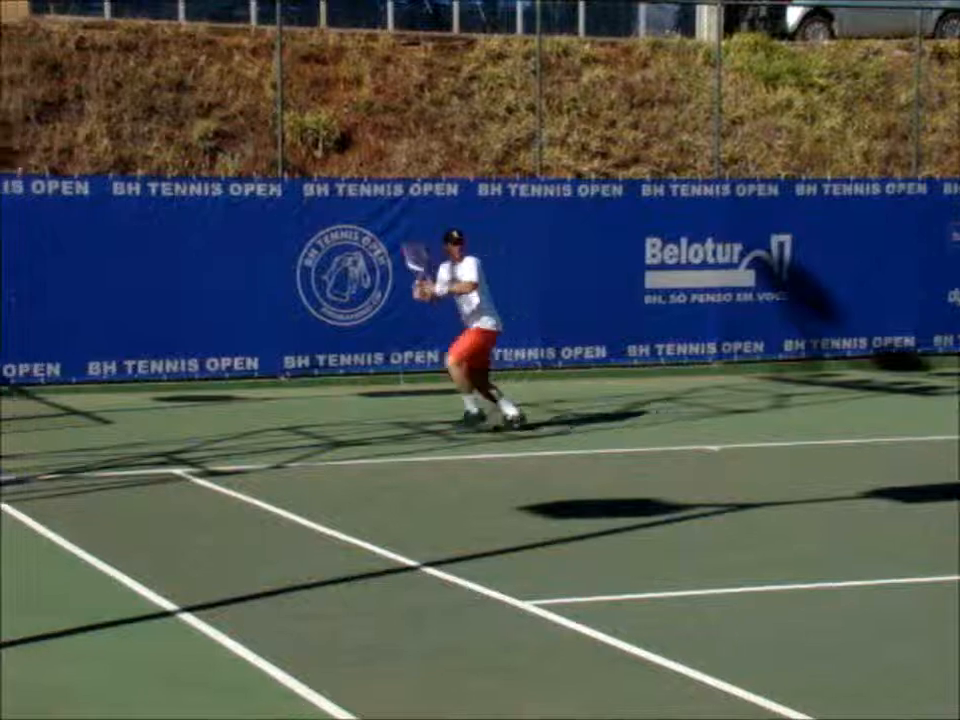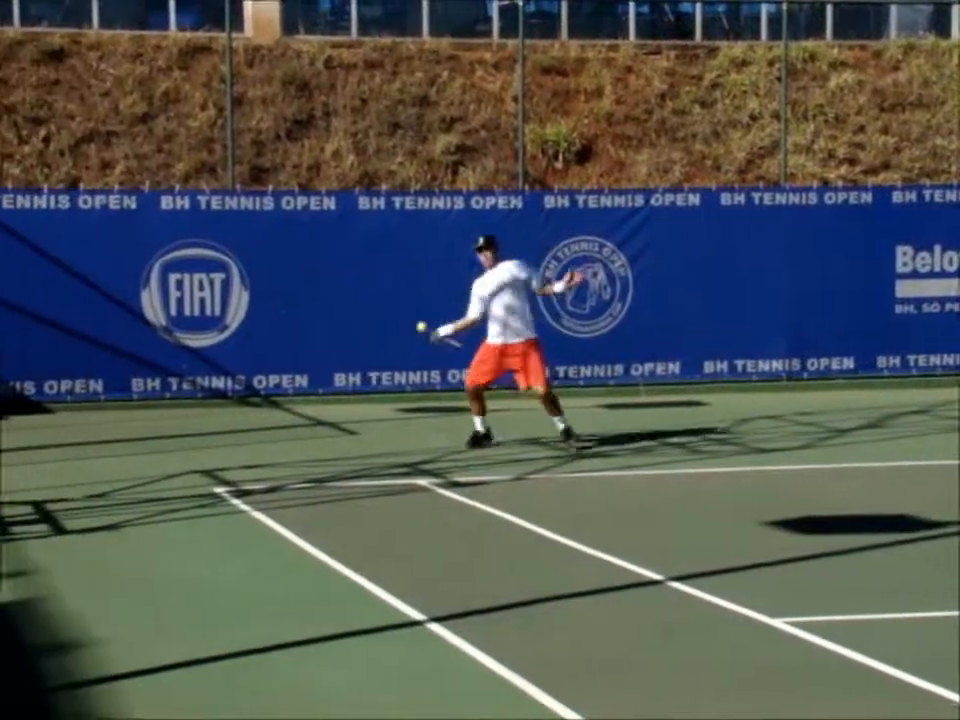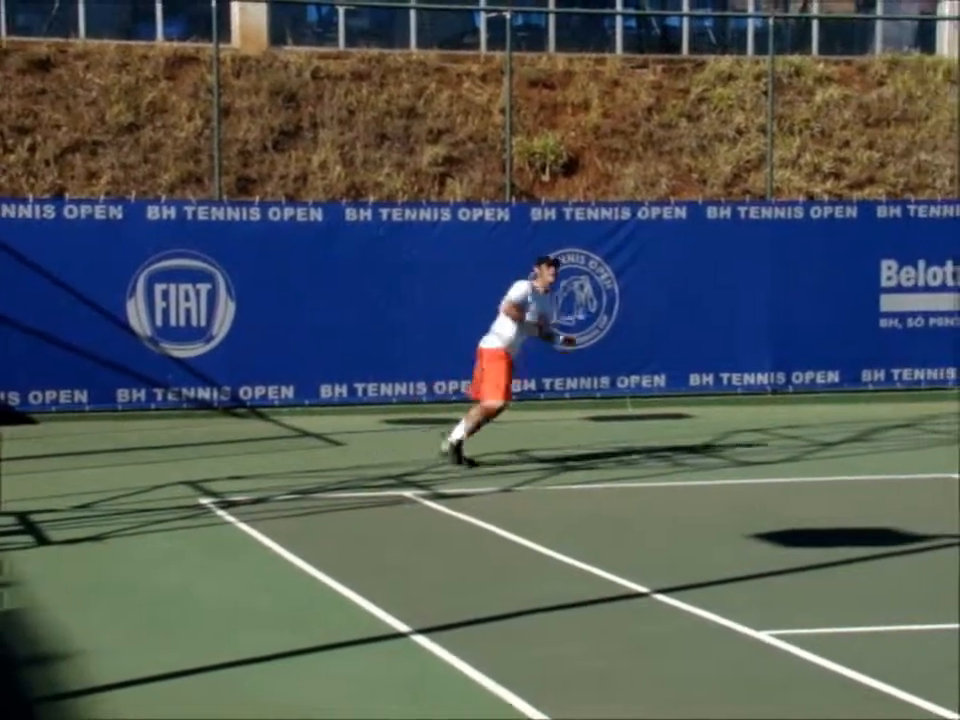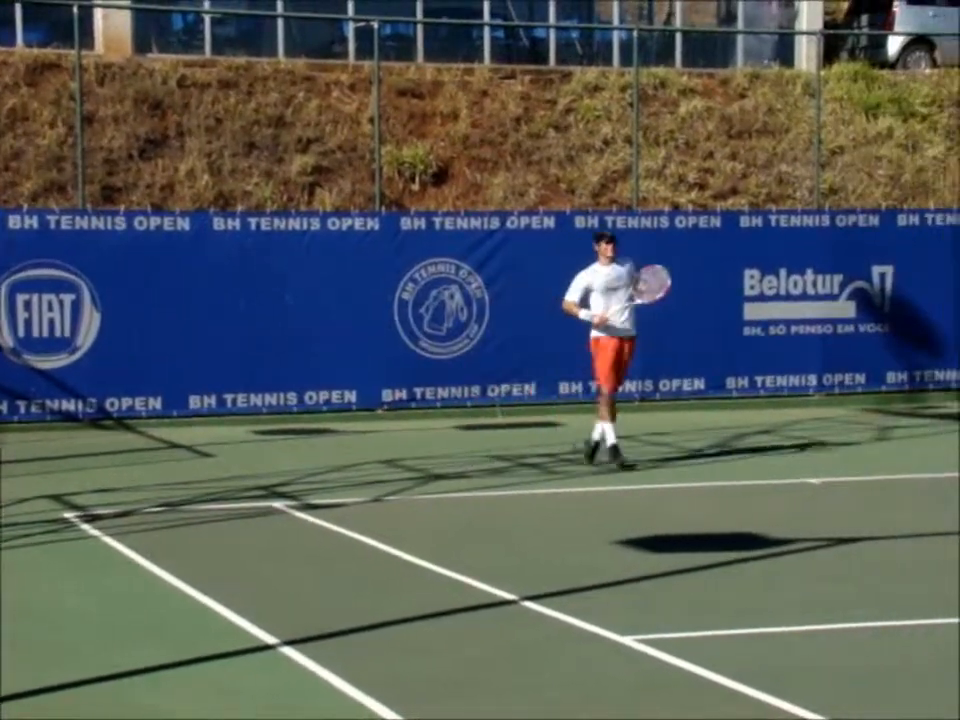
dt=0.7s
person 1, frame 1
left shoulder: (471, 262)
right shoulder: (444, 268)
left elbow: (470, 286)
right elbow: (436, 295)
left wrist: (441, 289)
right wrist: (426, 291)
left hip: (485, 326)
right hip: (474, 327)
left knee: (452, 362)
right knee: (478, 379)
left ankle: (474, 410)
right ankle: (513, 415)
person 1, frame 2
left shoulder: (515, 266)
right shoulder: (479, 284)
left elbow: (541, 289)
right elbow: (473, 319)
left wrist: (562, 286)
right wrist: (449, 329)
left hip: (525, 341)
right hip: (495, 343)
left knee: (542, 390)
right knee: (472, 385)
left ankle: (564, 428)
right ankle: (482, 430)
person 1, frame 3
left shoulder: (550, 299)
right shoulder: (523, 287)
left elbow: (542, 331)
right elbow: (507, 309)
left wrist: (560, 339)
right wrist: (529, 322)
left hip: (506, 353)
right hip: (495, 348)
left knee: (492, 405)
right knee: (496, 402)
left ankle: (454, 442)
right ankle: (455, 439)
person 1, frame 4
left shoulder: (627, 266)
right shoulder: (587, 275)
right elbow: (567, 305)
right wrist: (589, 316)
left hip: (627, 336)
right hip: (603, 338)
left knee: (611, 391)
right knee: (607, 390)
left ankle: (595, 439)
right ankle: (611, 443)
